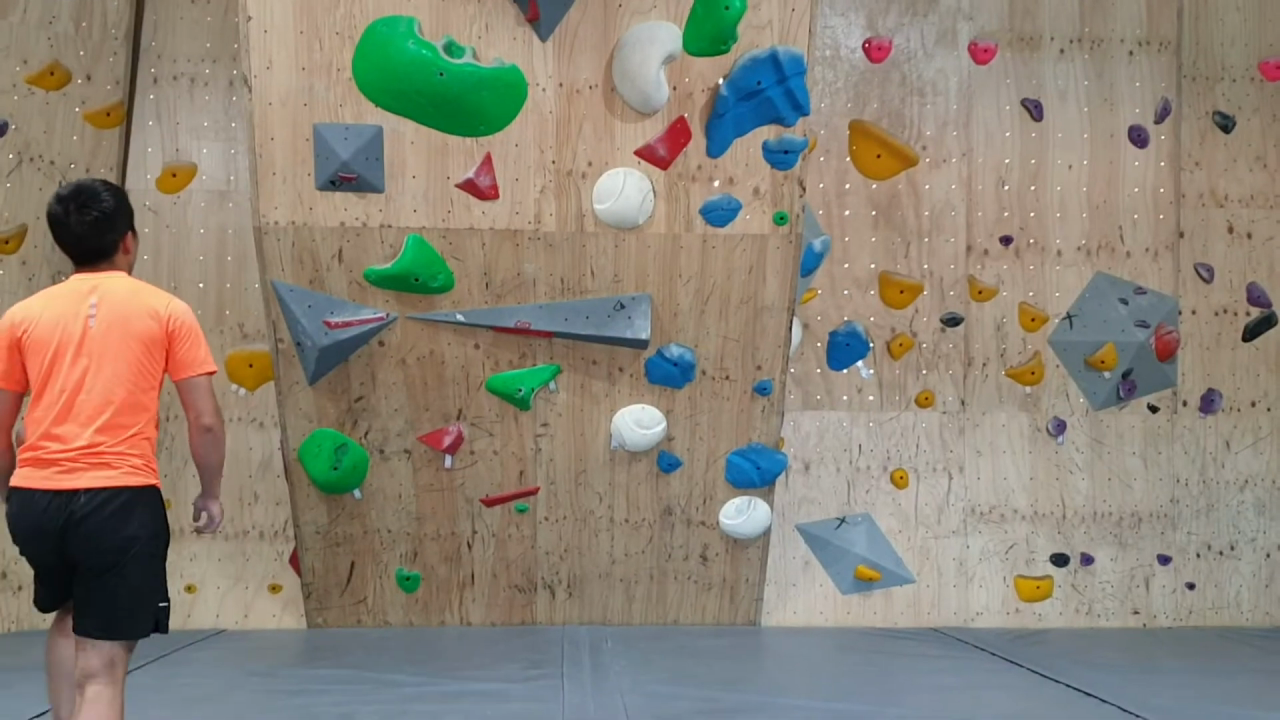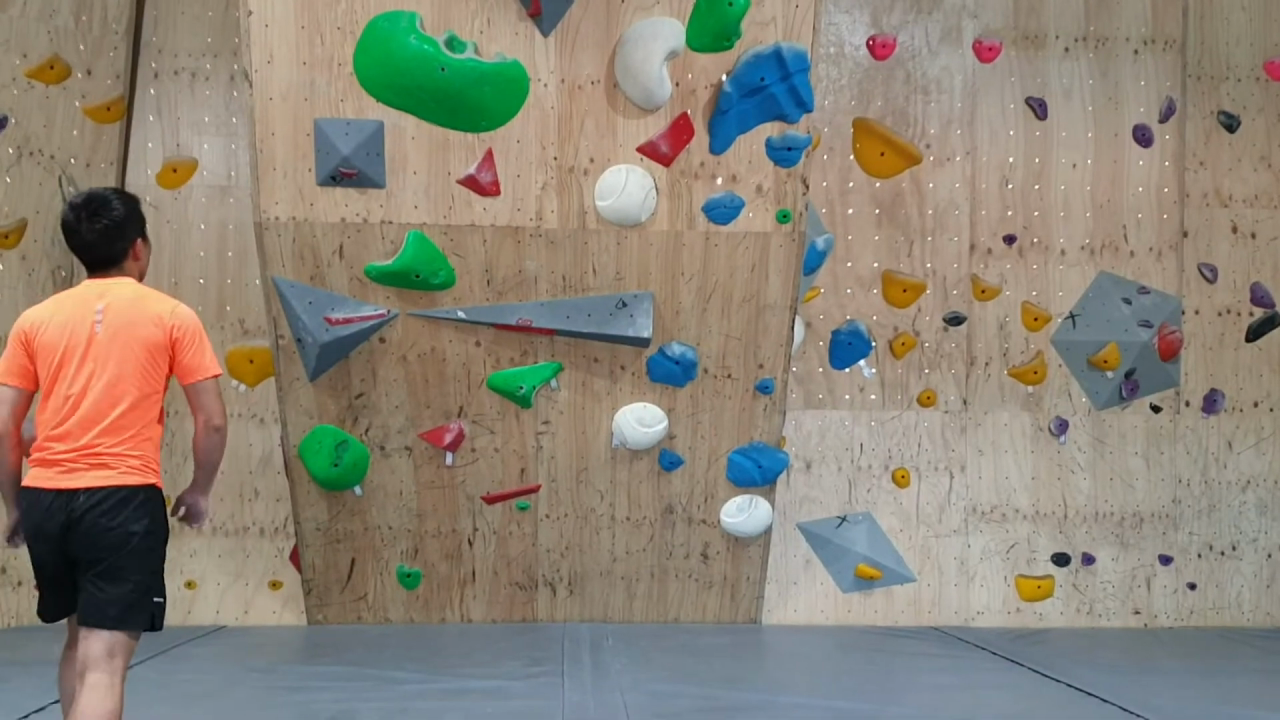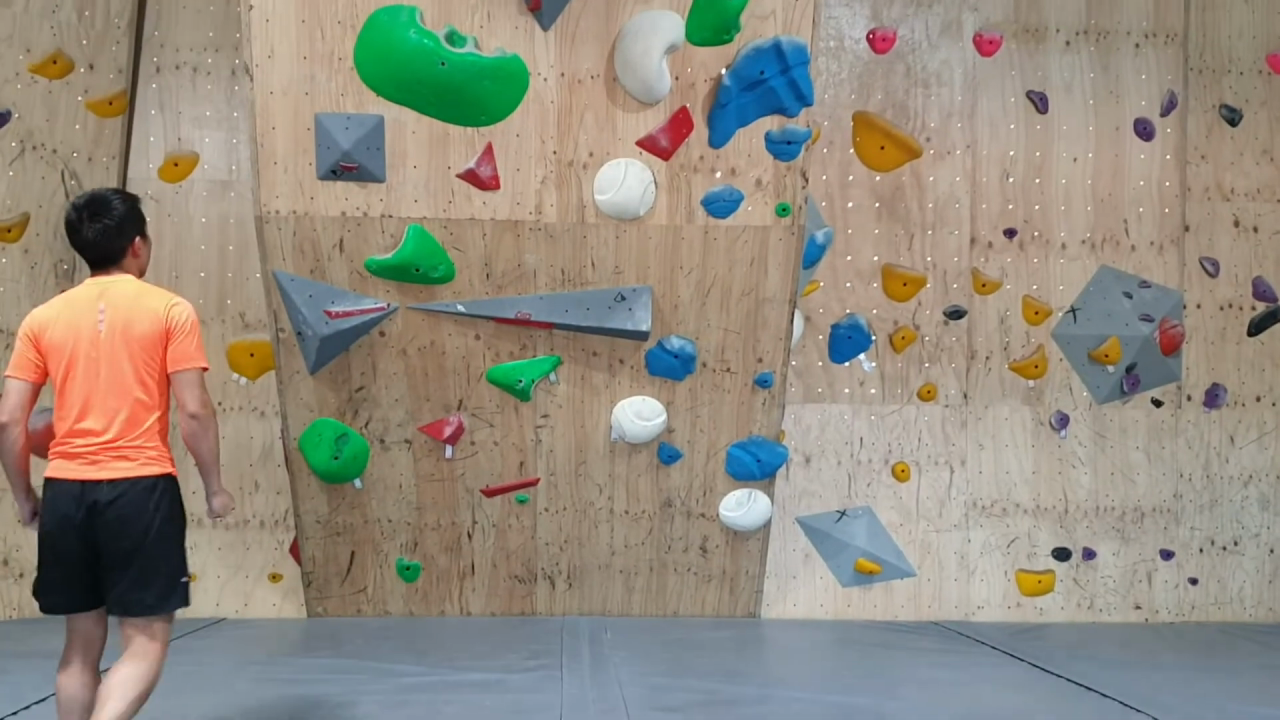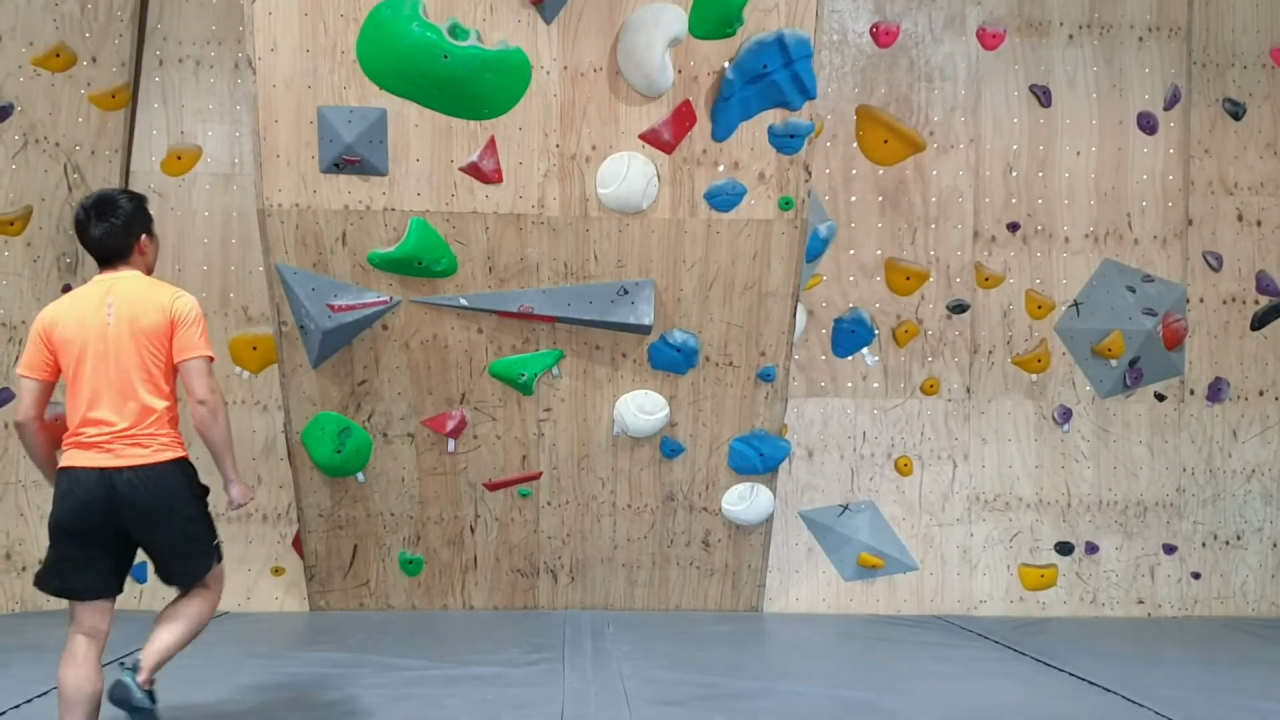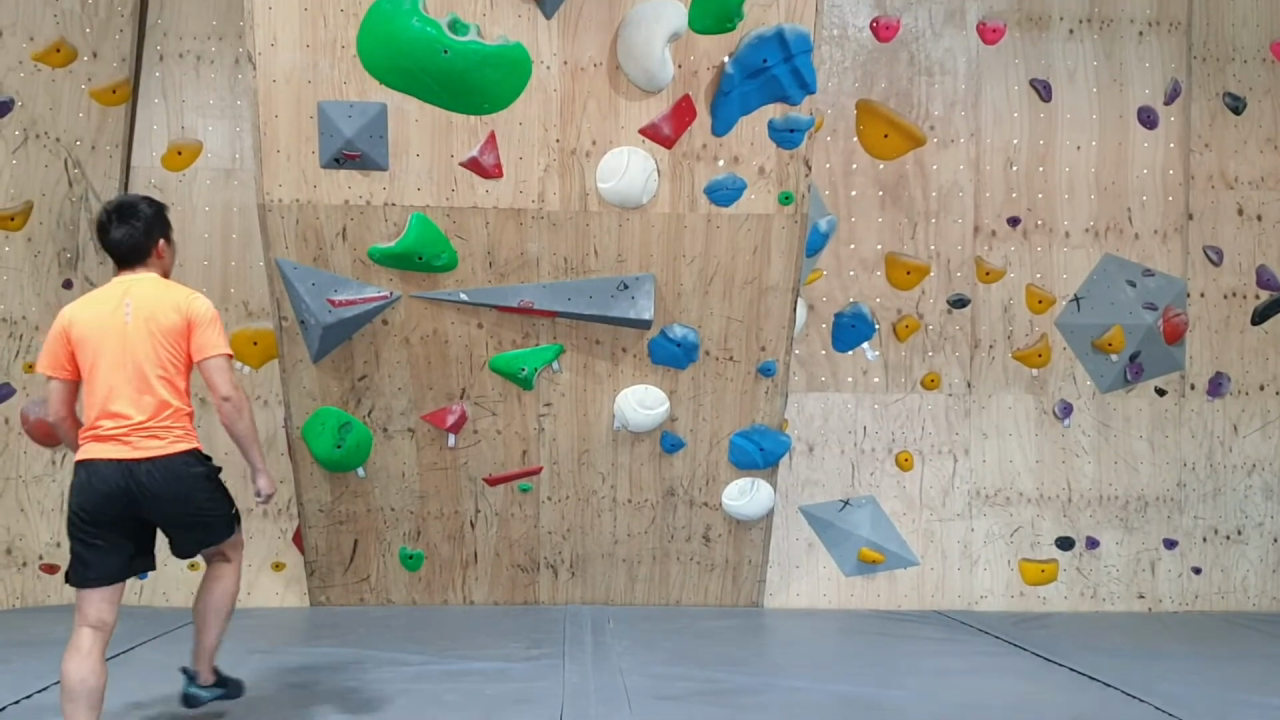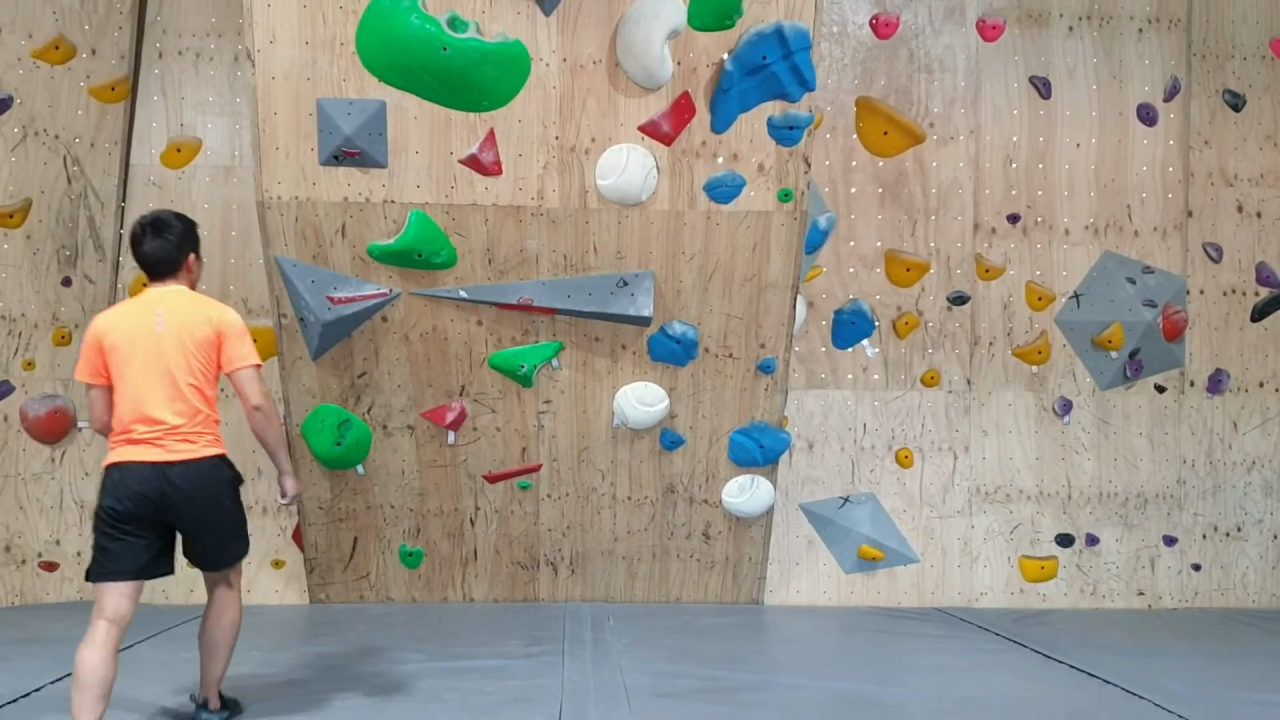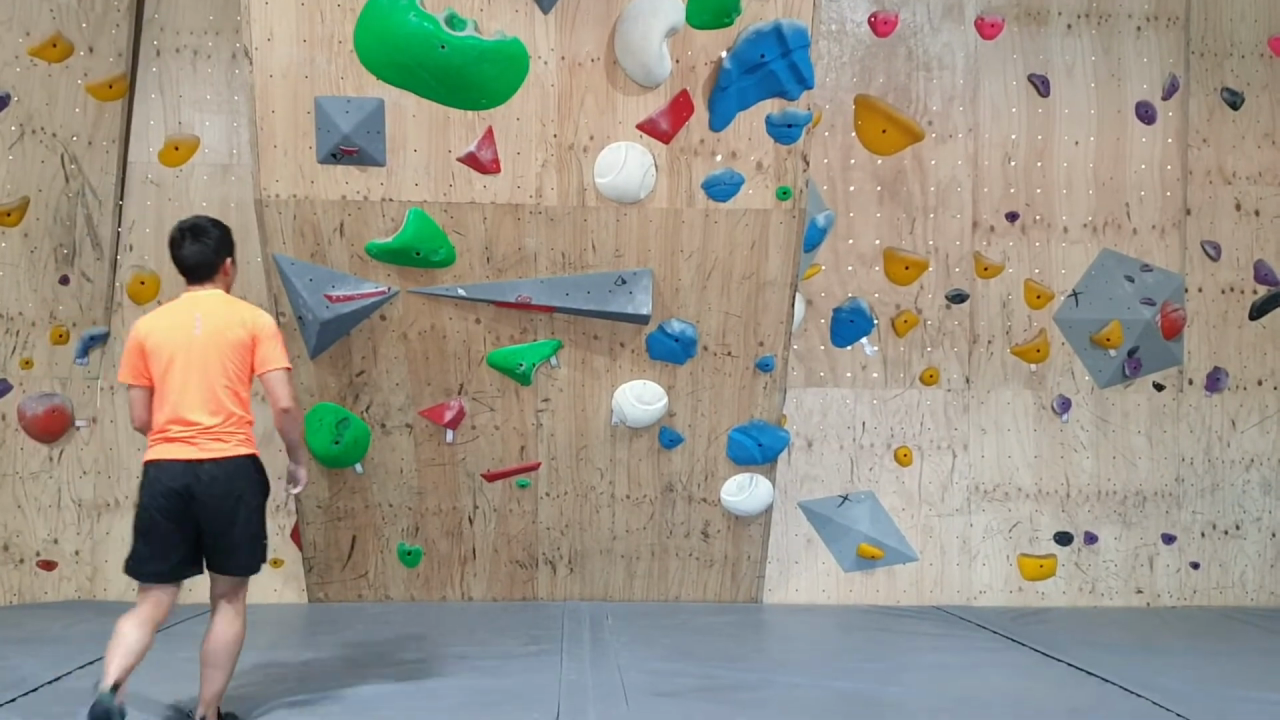
dt=0.2s
person 1, frame 1
right shoulder: (166, 311)
right elbow: (205, 421)
right wrist: (211, 493)
right hip: (121, 501)
left knee: (71, 614)
right knee: (100, 671)
person 1, frame 2
right shoulder: (172, 317)
right elbow: (213, 421)
right wrist: (199, 491)
left hip: (46, 499)
right hip: (125, 500)
left knee: (82, 637)
right knee: (103, 662)
person 1, frame 3
left shoulder: (43, 317)
right shoulder: (169, 309)
right elbow: (194, 411)
right wrist: (214, 487)
left hip: (66, 493)
right hip: (141, 490)
left knee: (81, 644)
right knee: (145, 641)
person 1, frame 4
left shoulder: (54, 314)
right shoulder: (175, 304)
left elbow: (26, 417)
right elbow: (203, 399)
left wrist: (58, 479)
right wrist: (232, 477)
left hip: (81, 481)
right hip: (156, 474)
left knee: (86, 631)
right knee: (205, 584)
right ankle: (142, 673)
person 1, frame 5
left shoulder: (73, 314)
right shoulder: (190, 305)
left elbow: (58, 415)
right elbow: (227, 395)
right wrist: (259, 468)
left hip: (96, 474)
right hip: (172, 465)
left knee: (92, 622)
right knee: (227, 552)
right ankle: (203, 675)
person 1, frame 6
left shoulder: (105, 323)
right shoulder: (219, 317)
left elbow: (100, 419)
right elbow: (257, 403)
right wrist: (285, 469)
left hip: (126, 476)
right hip: (200, 471)
left knee: (108, 617)
right knee: (224, 582)
person 1, frame 7
left shoulder: (147, 326)
right shoulder: (254, 320)
left elbow: (140, 419)
right elbow: (284, 404)
right wrist: (299, 461)
left hip: (163, 473)
right hip: (231, 471)
left knee: (152, 603)
right knee: (228, 600)
